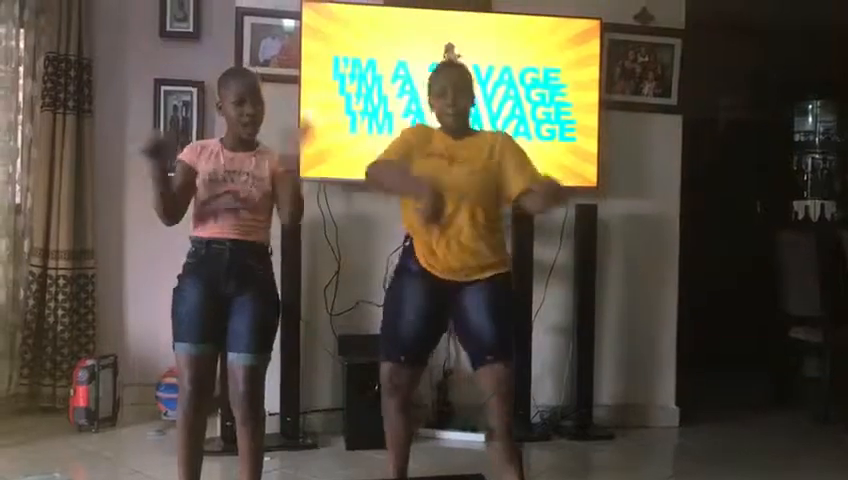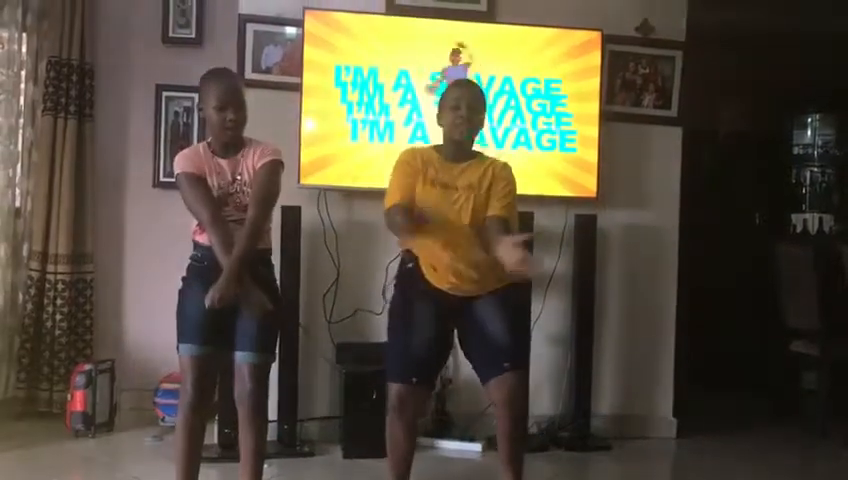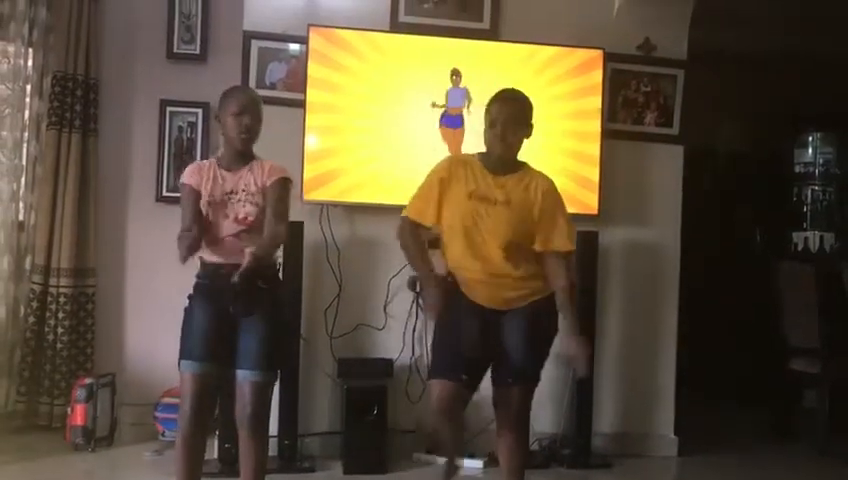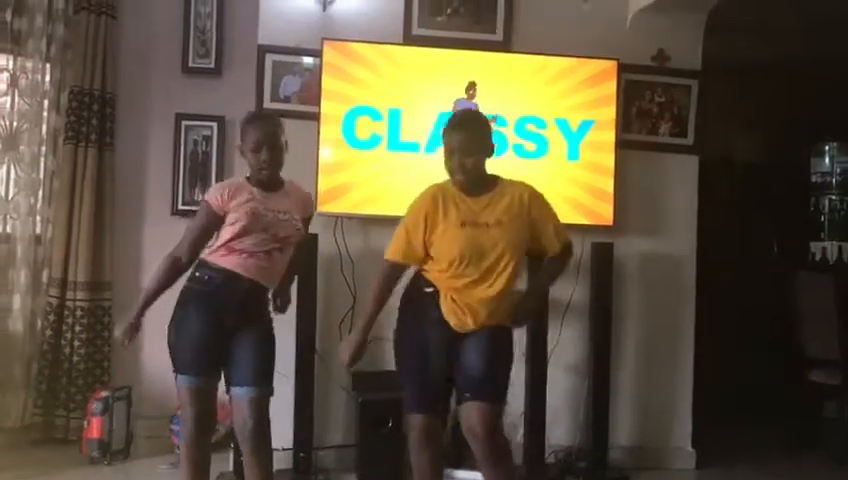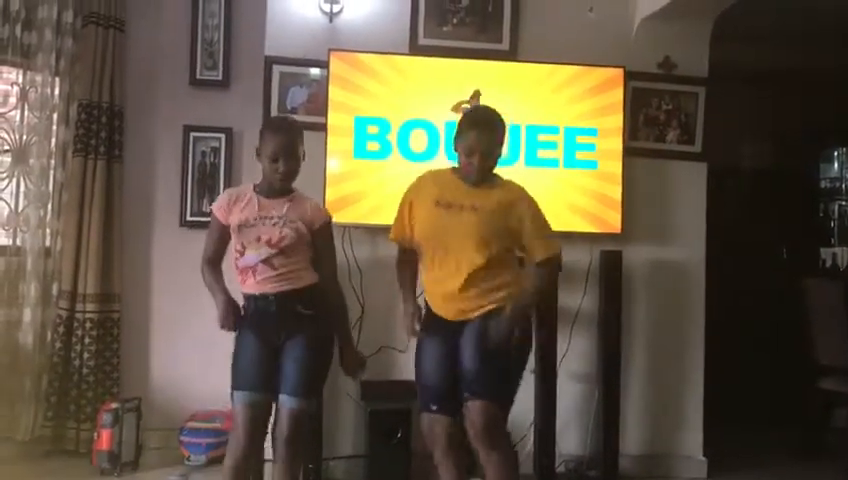
dt=0.7s
person 1, frame 1
left shoulder: (498, 145)
right shoulder: (415, 138)
left elbow: (530, 196)
right elbow: (375, 174)
left wrist: (548, 195)
right wrist: (417, 187)
left hip: (483, 276)
right hip: (420, 271)
left knee: (499, 381)
right knee: (394, 376)
person 1, frame 2
left shoulder: (497, 172)
right shoulder: (412, 161)
left elbow: (493, 227)
right elbow: (394, 218)
left wrist: (503, 245)
right wrist: (413, 221)
left hip: (487, 290)
right hip: (424, 286)
left knee: (511, 391)
right knee: (404, 395)
person 1, frame 3
left shoulder: (540, 188)
right shoulder: (451, 170)
left elbow: (556, 261)
right elbow: (408, 227)
left wrist: (573, 330)
right wrist: (429, 280)
left hip: (526, 307)
right hip: (465, 300)
left knee: (513, 409)
right knee: (444, 398)
person 1, frame 4
left shoulder: (523, 199)
right shoulder: (432, 201)
left elbow: (561, 250)
right elbow: (392, 268)
left wrist: (528, 299)
right wrist: (361, 333)
left hip: (488, 325)
right hip: (429, 315)
left knee: (480, 426)
right knee: (423, 425)
person 1, frame 5
left shoulder: (513, 199)
right shoulder: (426, 186)
left elbow: (549, 260)
right elbow: (407, 250)
left wrist: (524, 303)
right wrist: (408, 301)
left hip: (496, 317)
right hip: (440, 318)
left knee: (483, 422)
right knee: (436, 428)
person 2, frame 1
left shoulder: (274, 161)
right shoulder: (197, 153)
left elbow: (290, 219)
right elbow: (169, 214)
left wrist: (293, 170)
right wrist: (157, 165)
left hip: (252, 272)
right hip: (201, 268)
left knee: (246, 391)
right knee: (192, 388)
person 2, frame 2
left shoulder: (265, 156)
right shoulder: (190, 160)
left elbow: (256, 221)
right elbow: (212, 224)
left wrist: (232, 279)
right wrist: (238, 283)
left hip: (256, 271)
right hip: (205, 270)
left knee: (252, 392)
right knee: (194, 390)
person 2, frame 3
left shoulder: (273, 174)
right shoulder: (197, 173)
left elbow: (276, 233)
right elbow: (189, 231)
left wrist: (257, 255)
right wrist: (190, 240)
left hip: (260, 291)
right hip: (210, 290)
left knee: (253, 411)
right knee: (193, 405)
person 2, frame 4
left shoulder: (301, 201)
right shoulder: (226, 194)
right elbow: (181, 256)
left wrist: (282, 289)
right wrist: (138, 312)
left hip: (252, 310)
right hip: (204, 300)
left knee: (253, 426)
right knee: (196, 422)
person 2, frame 5
left shoulder: (313, 212)
right shoulder: (231, 202)
left elbow: (329, 281)
right elbow: (210, 262)
left wrist: (346, 344)
right wrist: (222, 298)
left hip: (305, 318)
right hip: (256, 318)
left knee: (290, 434)
right knee: (245, 435)
